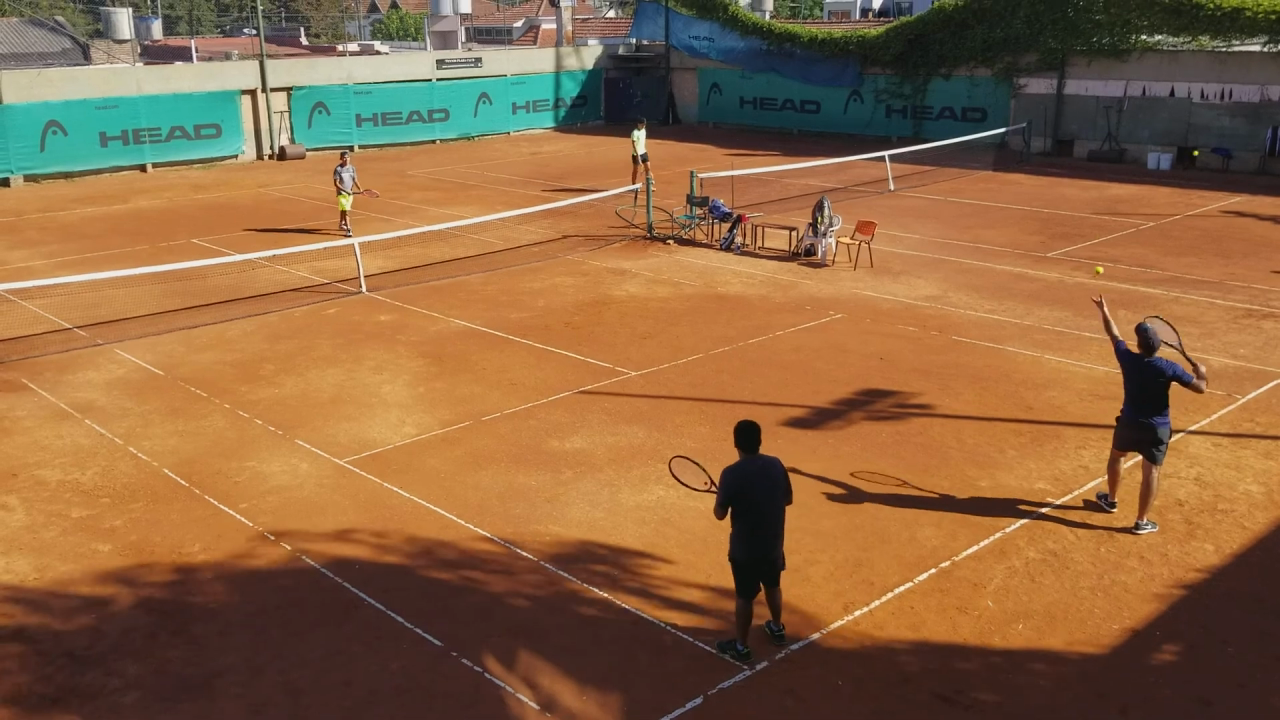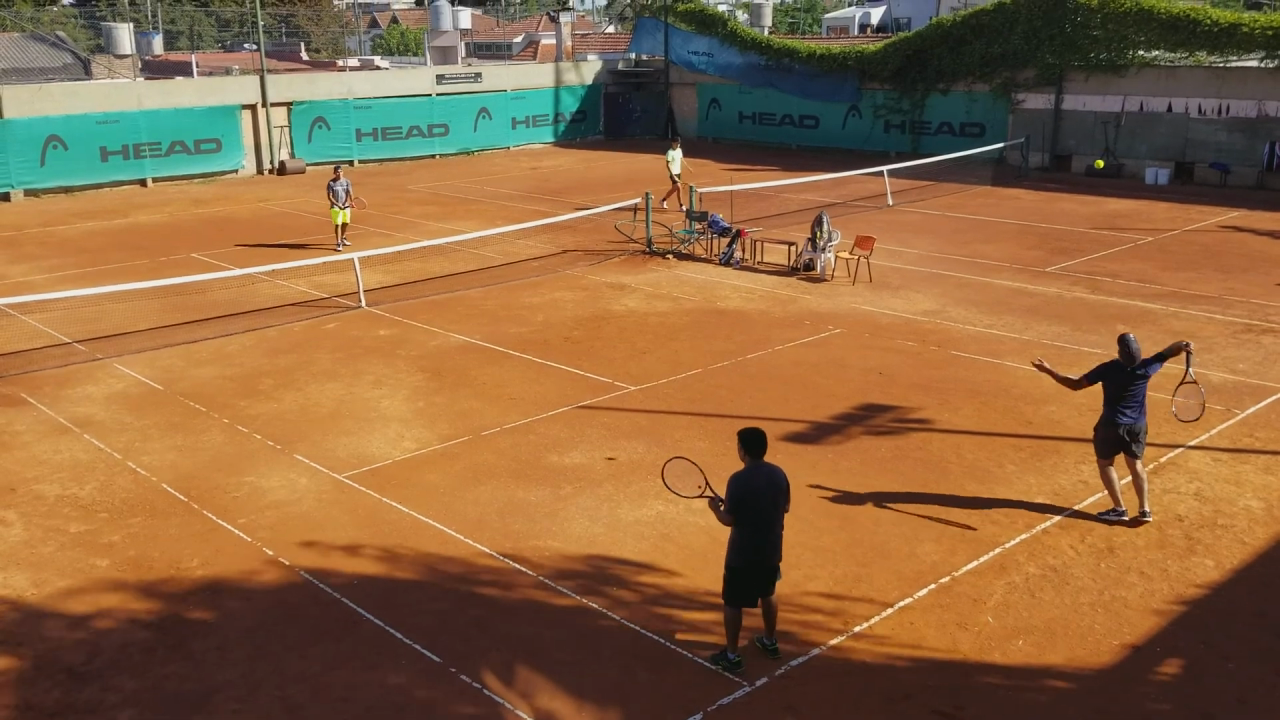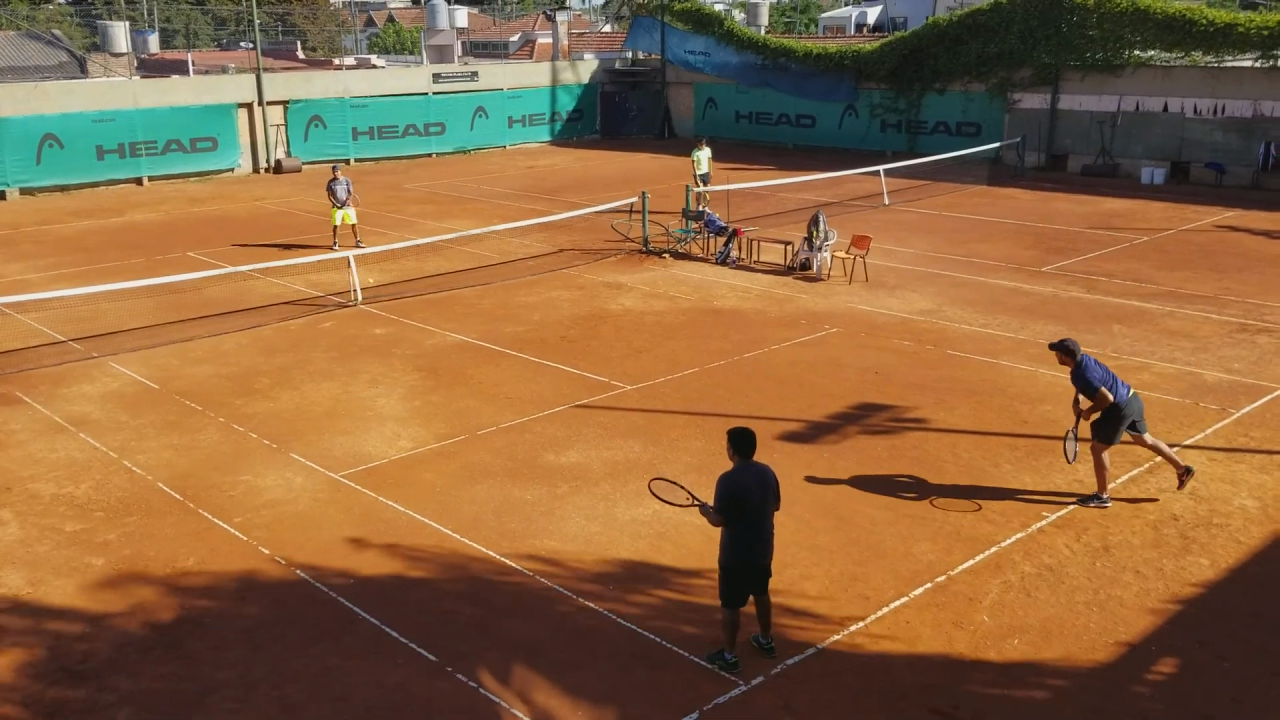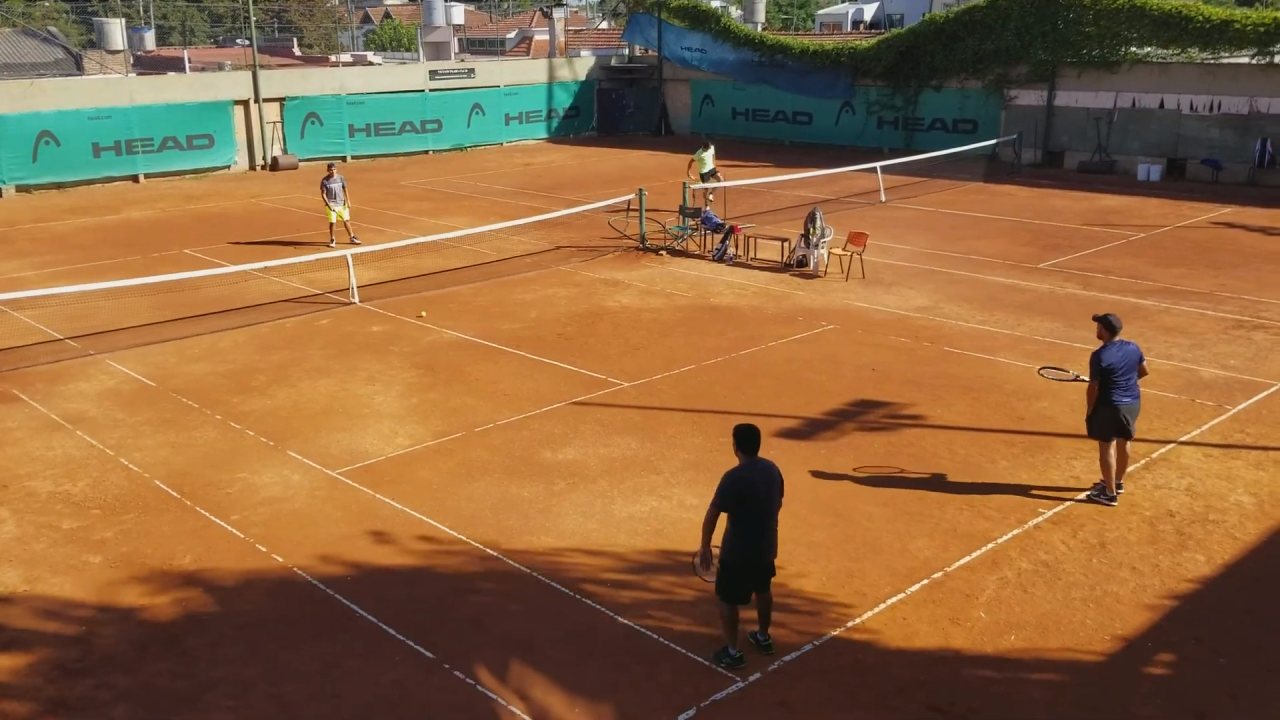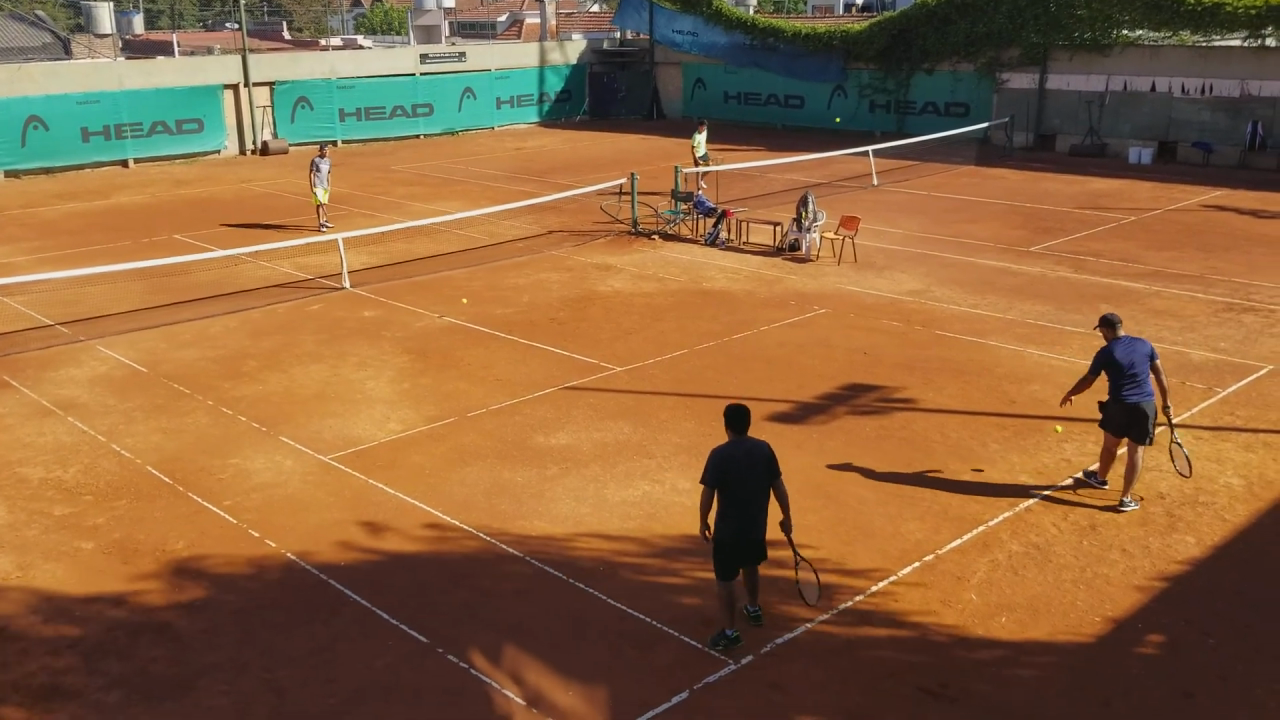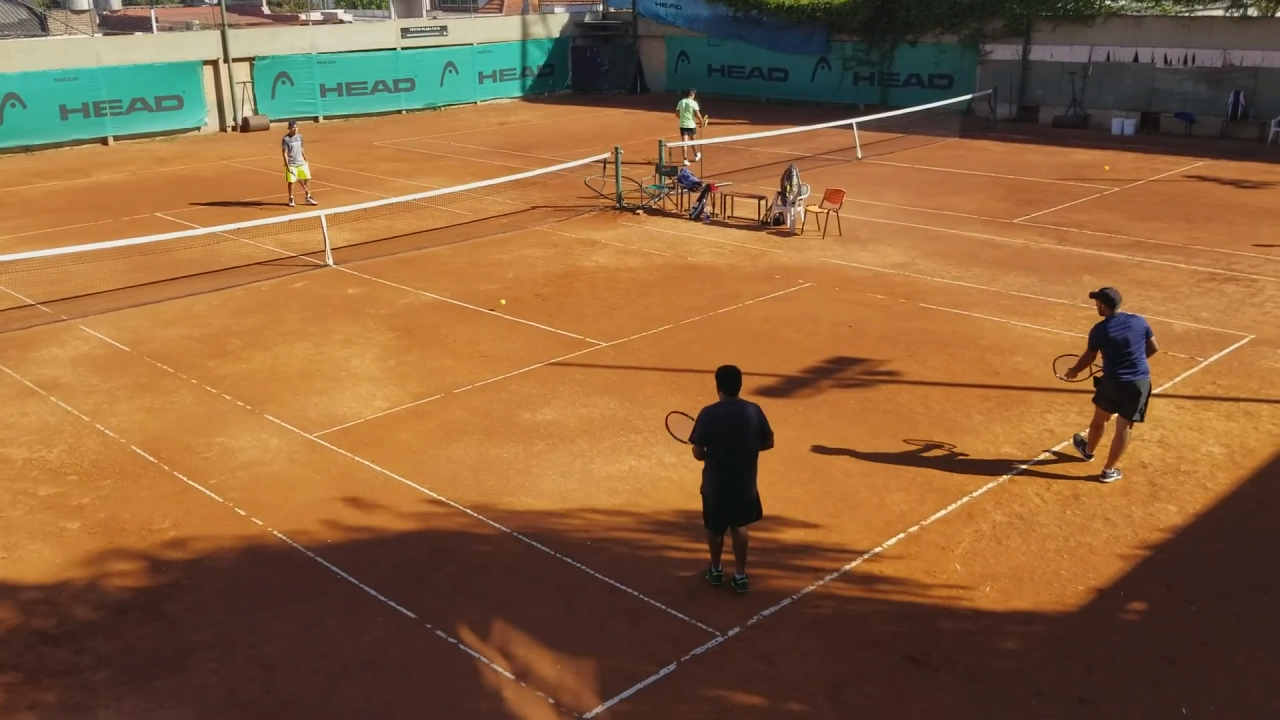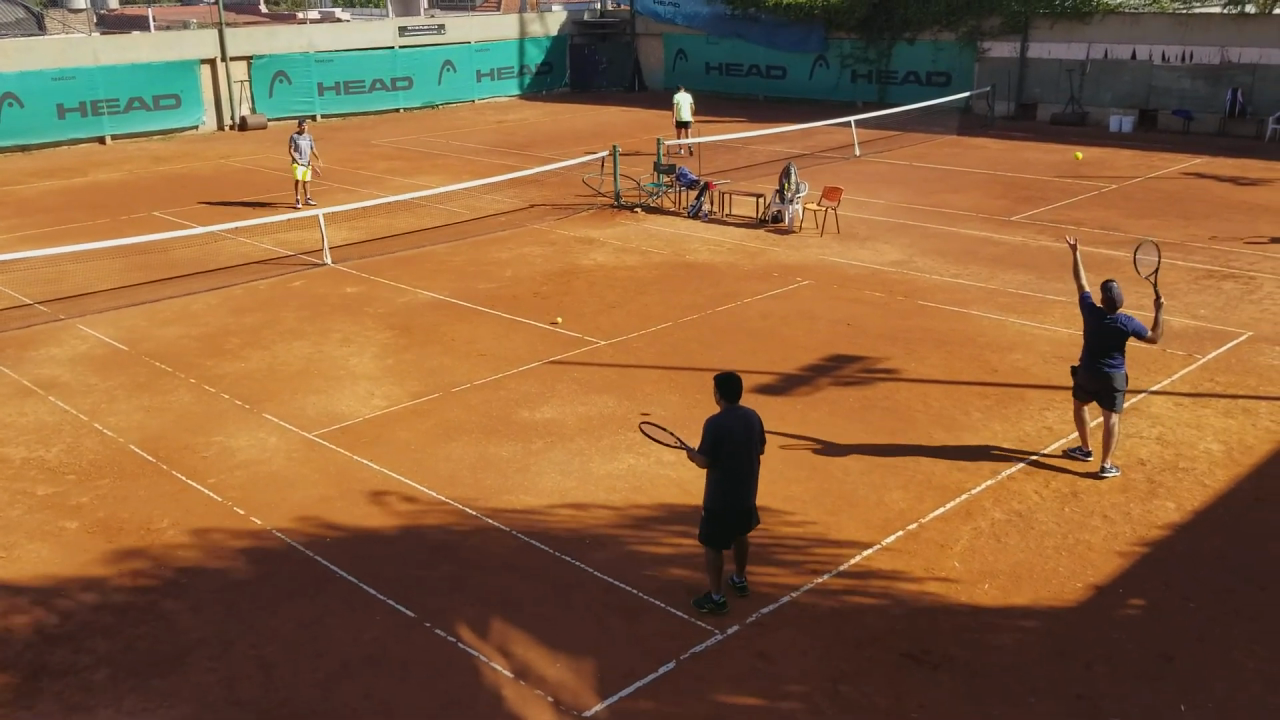
dt=0.7s
person 1, frame 1
left shoulder: (731, 474)
right shoulder: (776, 465)
left elbow: (720, 514)
right elbow: (788, 500)
left wrist: (720, 499)
left hip: (745, 547)
right hip: (774, 542)
left knee: (745, 596)
right knee: (772, 586)
left ankle: (741, 646)
right ankle: (777, 628)
person 1, frame 2
left shoulder: (739, 480)
right shoulder: (778, 474)
left elbow: (728, 520)
right elbow: (785, 508)
left wrist: (715, 507)
left hip: (743, 554)
right hip: (771, 550)
left knee: (732, 603)
right knee: (768, 595)
left ankle: (732, 656)
right ankle: (770, 642)
person 1, frame 3
left shoulder: (728, 480)
right shoulder: (767, 473)
left elbow: (718, 520)
right elbow: (775, 506)
left wrist: (706, 511)
left hip: (735, 554)
right hip: (763, 549)
left knee: (730, 605)
right knee: (761, 594)
left ankle: (729, 656)
right ankle: (766, 640)
person 1, frame 4
left shoulder: (734, 477)
right shoulder: (772, 469)
left elbow: (712, 515)
left wrist: (704, 547)
left hip: (738, 550)
right hip: (766, 546)
left knee: (727, 598)
right knee: (763, 591)
left ankle: (732, 652)
right ankle: (763, 637)
person 1, frame 5
left shoulder: (719, 454)
right shoulder: (764, 449)
left elbow: (708, 493)
right elbow: (778, 485)
left wrist: (703, 522)
right wrist: (786, 516)
left hip: (728, 528)
right hip: (756, 524)
left knee: (725, 578)
right knee: (750, 565)
left ankle: (730, 632)
right ankle: (753, 608)
person 1, frame 6
left shoulder: (708, 414)
right shoulder: (754, 411)
left elbow: (697, 452)
right elbow: (768, 442)
left wrist: (706, 456)
left hip: (715, 484)
right hip: (745, 483)
left knee: (714, 528)
right knee: (740, 526)
left ankle: (715, 570)
right ankle: (740, 576)
person 1, frame 7
left shoulder: (715, 423)
right shoulder: (753, 417)
left elbow: (704, 462)
right elbow: (760, 449)
left wrist: (692, 455)
left hip: (720, 496)
right hip: (746, 492)
left knee: (713, 545)
right knee: (740, 535)
left ankle: (716, 597)
right ankle: (740, 579)
person 2, frame 1
left shoulder: (1128, 360)
right shoulder: (1169, 368)
left elbow: (1114, 336)
right elbow: (1201, 387)
left wrist: (1104, 311)
right wrist: (1200, 371)
left hip: (1129, 424)
right hip: (1157, 429)
left knee: (1116, 456)
right knee: (1151, 473)
left ankle: (1111, 499)
right ankle: (1142, 521)
person 2, frame 2
left shoulder: (1108, 369)
right shoulder: (1145, 368)
left elbow: (1075, 385)
right elbow: (1170, 351)
left wrist: (1048, 371)
right wrist: (1183, 346)
left hip: (1113, 426)
right hip: (1137, 426)
left knee: (1105, 463)
right knee: (1136, 465)
left ankle: (1119, 509)
right ankle: (1145, 509)
person 2, frame 3
left shoulder: (1083, 375)
right shoulder: (1083, 360)
left elbow: (1108, 399)
right elbow: (1084, 385)
left wrist: (1089, 411)
right wrist: (1076, 401)
left hip: (1120, 408)
right hip: (1132, 398)
left knee: (1098, 449)
right knee: (1146, 440)
left ankle: (1102, 496)
right ankle: (1182, 468)
person 2, frame 4
left shoulder: (1099, 356)
right shoulder: (1133, 348)
left elbow: (1093, 388)
right elbow: (1144, 371)
left wrist: (1090, 410)
left hip: (1111, 406)
right hip: (1133, 403)
left knee: (1107, 448)
right knee: (1124, 443)
left ankle: (1109, 493)
right ankle: (1117, 482)
person 2, frame 5
left shoulder: (1105, 352)
right shoulder: (1144, 345)
left elbow: (1087, 381)
right elbow: (1160, 374)
left wrist: (1069, 395)
right wrist: (1166, 401)
left hip: (1119, 405)
right hip: (1146, 405)
left knee: (1110, 444)
right knee: (1136, 451)
left ankle: (1100, 478)
right ankle: (1125, 499)
person 2, frame 6
left shoulder: (1099, 329)
right shoulder: (1139, 322)
left elbow: (1089, 358)
right elbow: (1153, 348)
left wrist: (1074, 371)
left hip: (1113, 382)
right hip: (1140, 382)
left knee: (1100, 418)
right knee: (1125, 426)
left ankle: (1088, 450)
right ankle: (1109, 469)
person 2, frame 7
left shoulder: (1091, 313)
right shoulder: (1128, 324)
left elbow: (1081, 282)
right elbow: (1154, 338)
left wrist: (1075, 253)
right wrist: (1159, 311)
left hip: (1088, 372)
right hip: (1115, 376)
left knee: (1080, 406)
right knee: (1110, 419)
left ankle: (1085, 449)
right ankle: (1106, 465)
